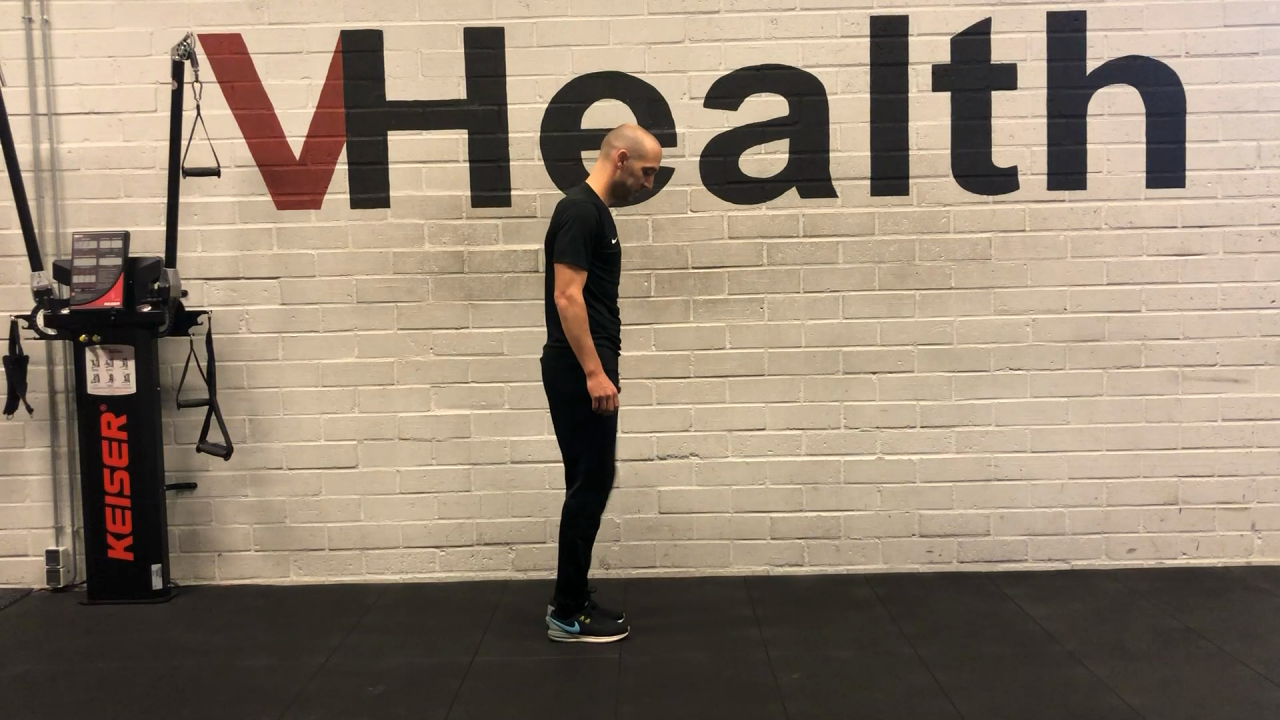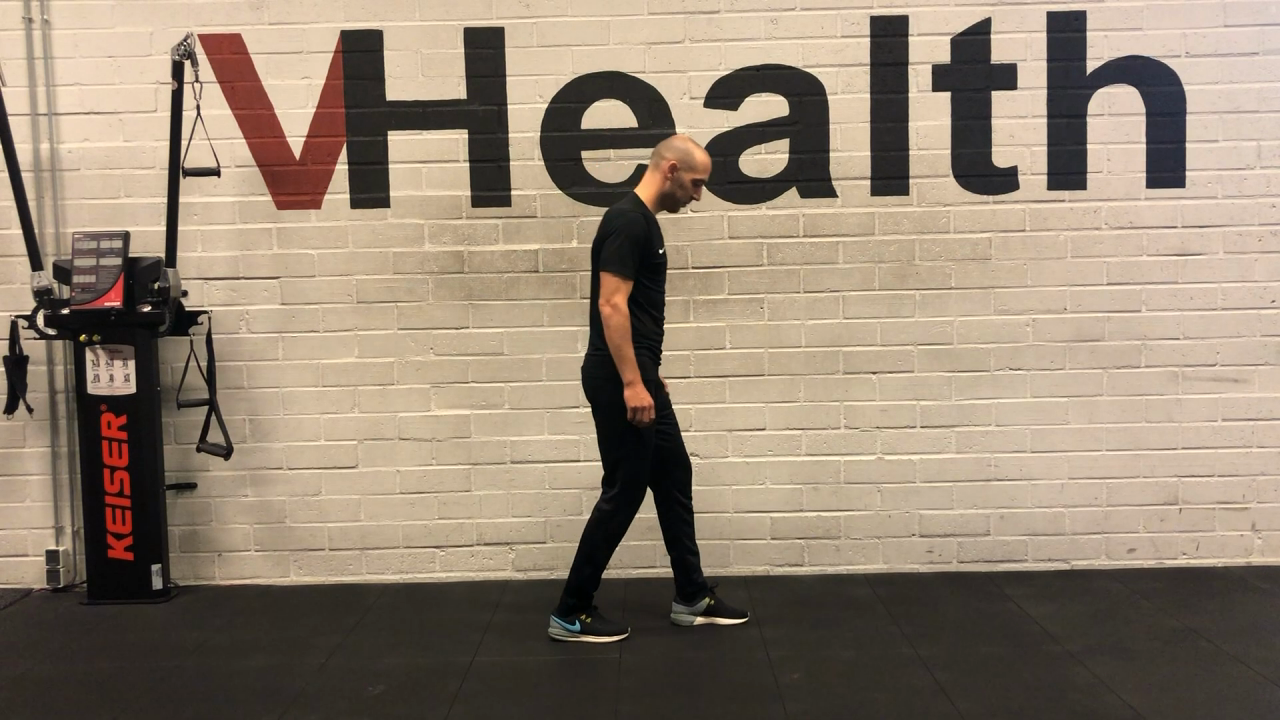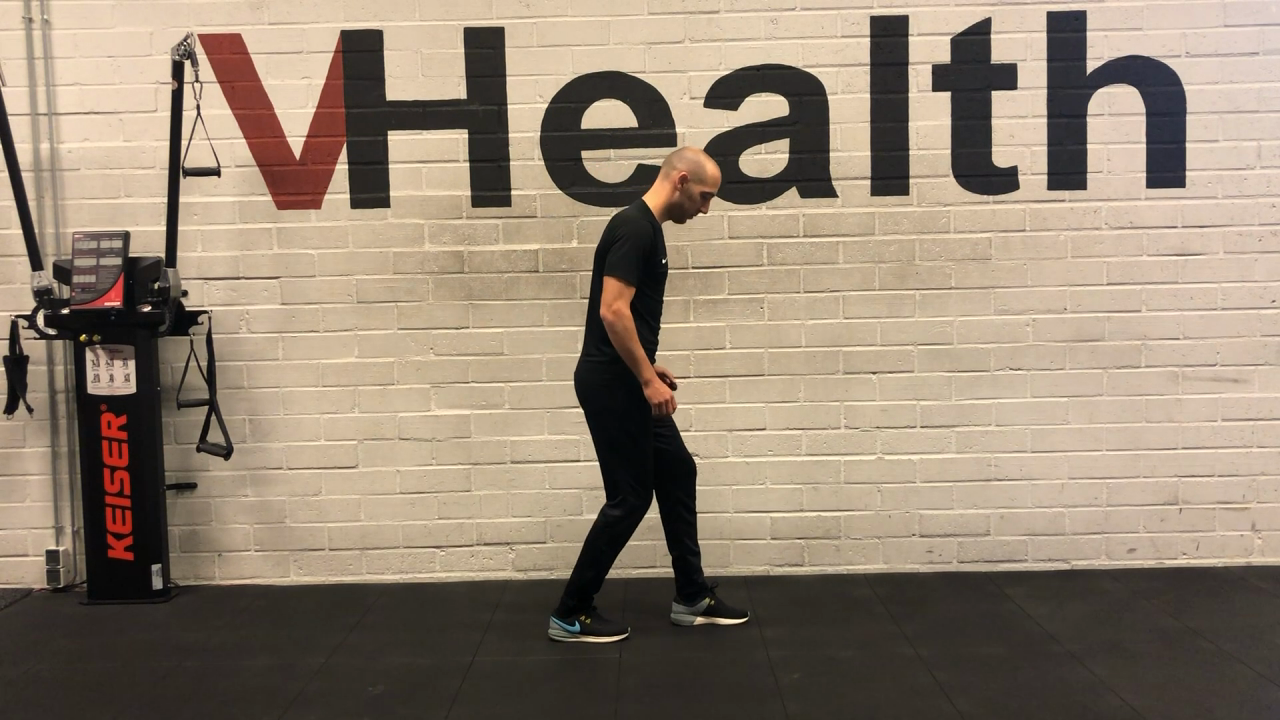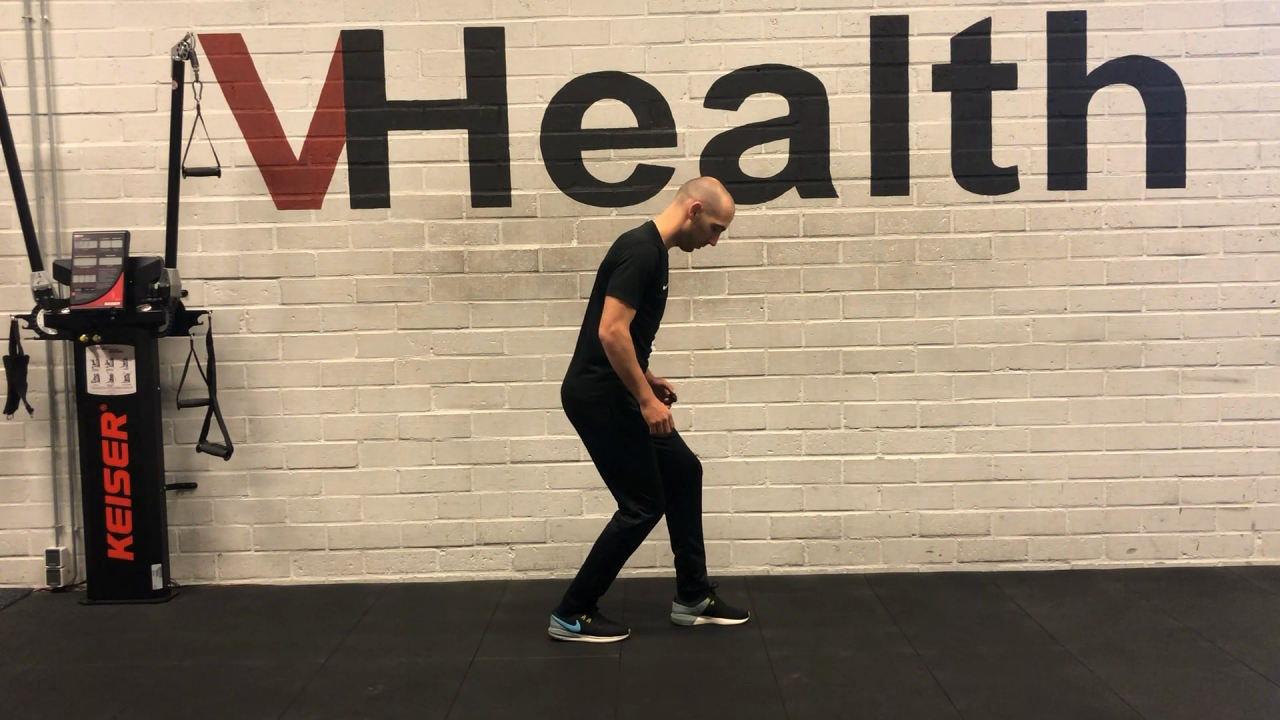
dt=0.7s
person 1, frame 1
left shoulder: (595, 211)
right shoulder: (580, 211)
right elbow: (567, 296)
right wrist: (595, 373)
left hip: (586, 367)
right hip: (578, 370)
left knee: (593, 482)
right knee: (589, 485)
left ankle: (571, 597)
right ankle: (568, 614)
person 1, frame 2
left shoulder: (642, 221)
right shoulder: (628, 221)
right elbow: (611, 306)
right wrist: (631, 383)
left hip: (637, 377)
right hip: (618, 380)
left knee: (673, 478)
right knee: (624, 491)
left ankle: (692, 597)
right ankle: (571, 612)
person 1, frame 3
left shoulder: (645, 227)
right shoulder: (634, 228)
right elbow: (613, 311)
left wrist: (649, 370)
right wrist: (648, 380)
left hip: (625, 381)
right hip: (612, 384)
left knee: (678, 475)
right knee: (629, 496)
left ankle: (692, 597)
right ankle: (571, 613)
person 1, frame 4
left shoulder: (651, 249)
right shoulder: (641, 251)
right elbow: (611, 332)
left wrist: (647, 380)
right wrist: (646, 399)
left hip: (614, 391)
right hip: (598, 395)
left knee: (683, 473)
right knee: (643, 504)
left ankle: (693, 598)
right ankle: (572, 614)
